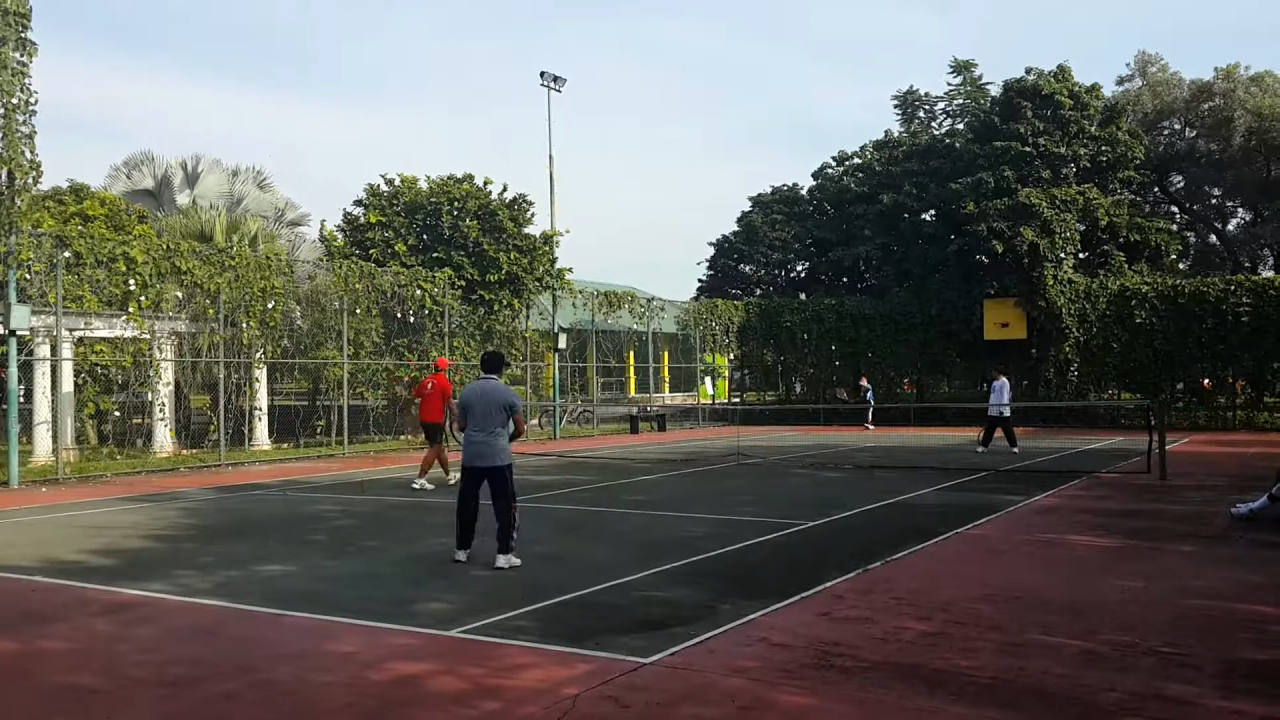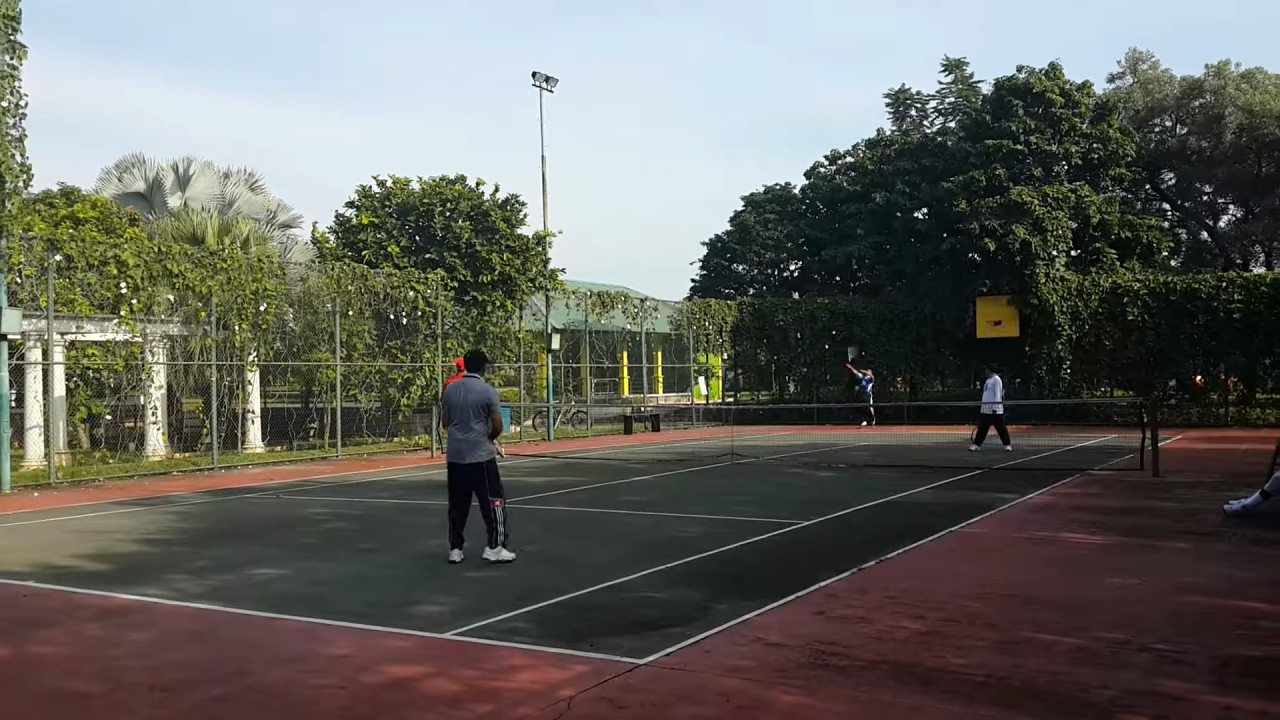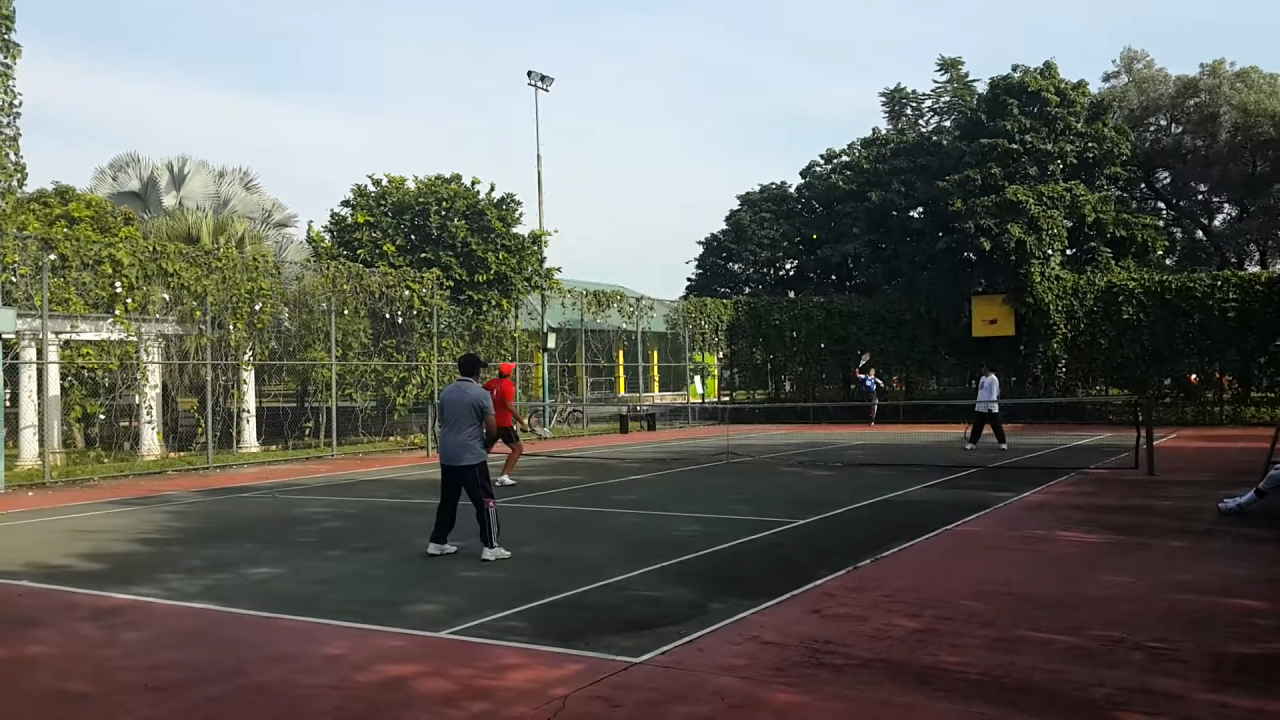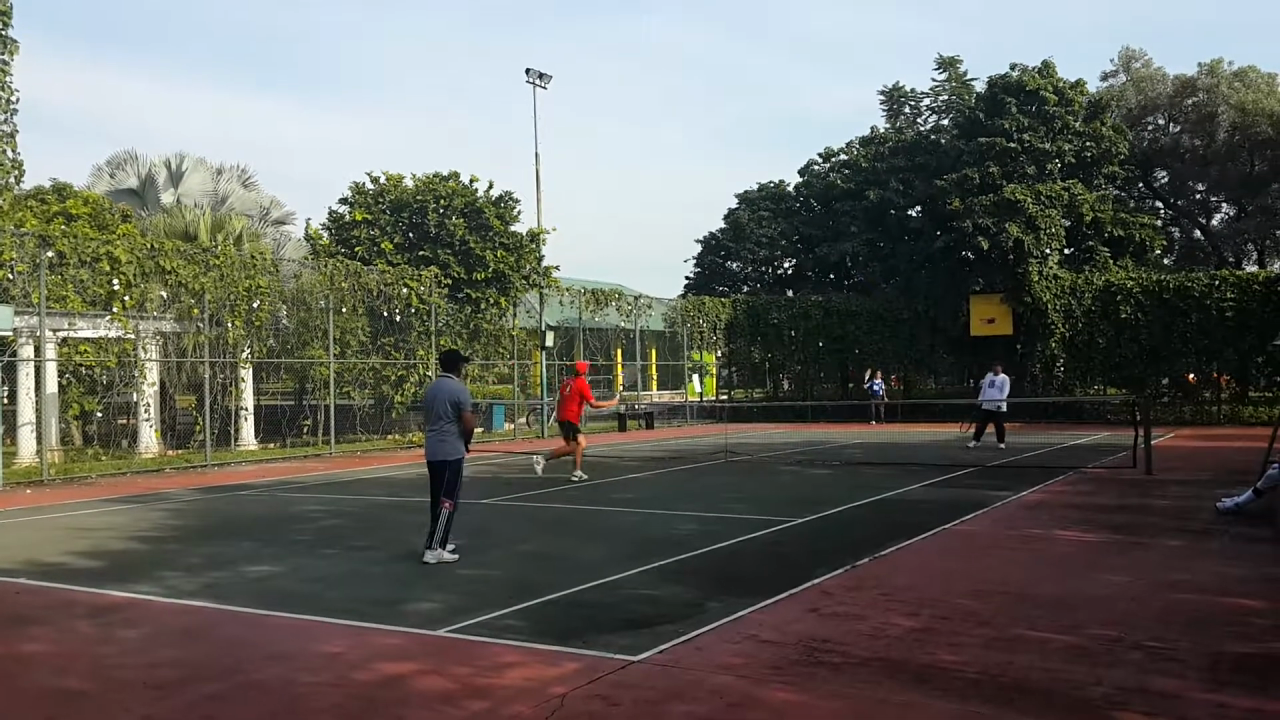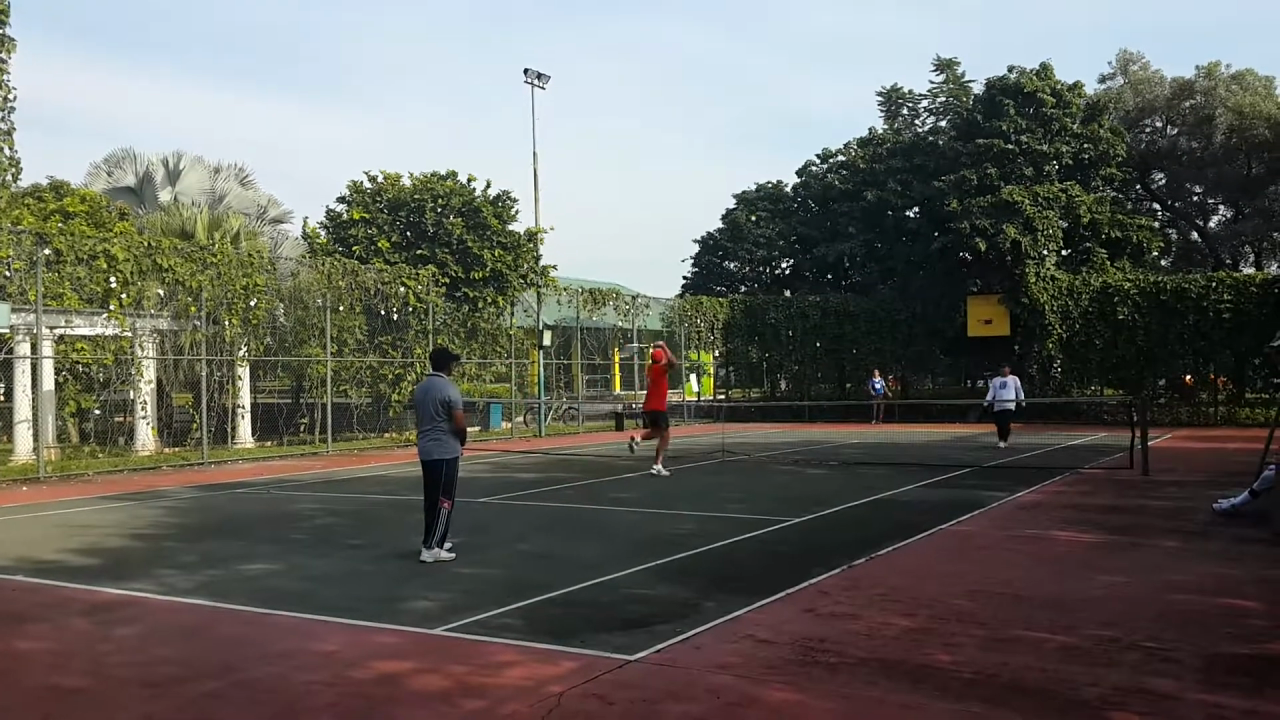
dt=0.4s
person 1, frame 1
left shoulder: (467, 392)
right shoulder: (508, 393)
left elbow: (461, 425)
right elbow: (520, 429)
left hip: (471, 456)
right hip: (499, 457)
left knee: (467, 504)
right knee: (506, 507)
left ankle: (462, 549)
right ankle: (504, 555)
person 1, frame 2
left shoulder: (450, 389)
right shoulder: (488, 391)
left elbow: (446, 422)
right elbow: (498, 426)
left hip: (455, 454)
right hip: (481, 454)
left knee: (457, 503)
right knee: (492, 500)
left ankle: (455, 549)
right ankle: (495, 548)
person 1, frame 3
left shoulder: (445, 393)
right shoulder: (481, 394)
right elbow: (492, 429)
right wrist: (487, 445)
left hip: (447, 455)
right hip: (471, 455)
left knee: (448, 500)
right knee: (485, 501)
left ankle: (437, 542)
right ankle: (490, 547)
person 1, frame 4
left shoulder: (430, 389)
right shoulder: (459, 389)
right elbow: (469, 425)
right wrist: (465, 442)
left hip: (432, 451)
right hip: (451, 452)
left knee: (438, 499)
right knee: (448, 501)
left ankle: (435, 543)
right ankle: (434, 549)
person 1, frame 5
left shoulder: (420, 388)
right shoulder: (449, 388)
right elbow: (460, 424)
right wrist: (461, 442)
left hip: (426, 450)
right hip: (445, 451)
left knee: (431, 499)
right knee: (443, 500)
left ankle: (434, 541)
right ankle: (430, 549)
